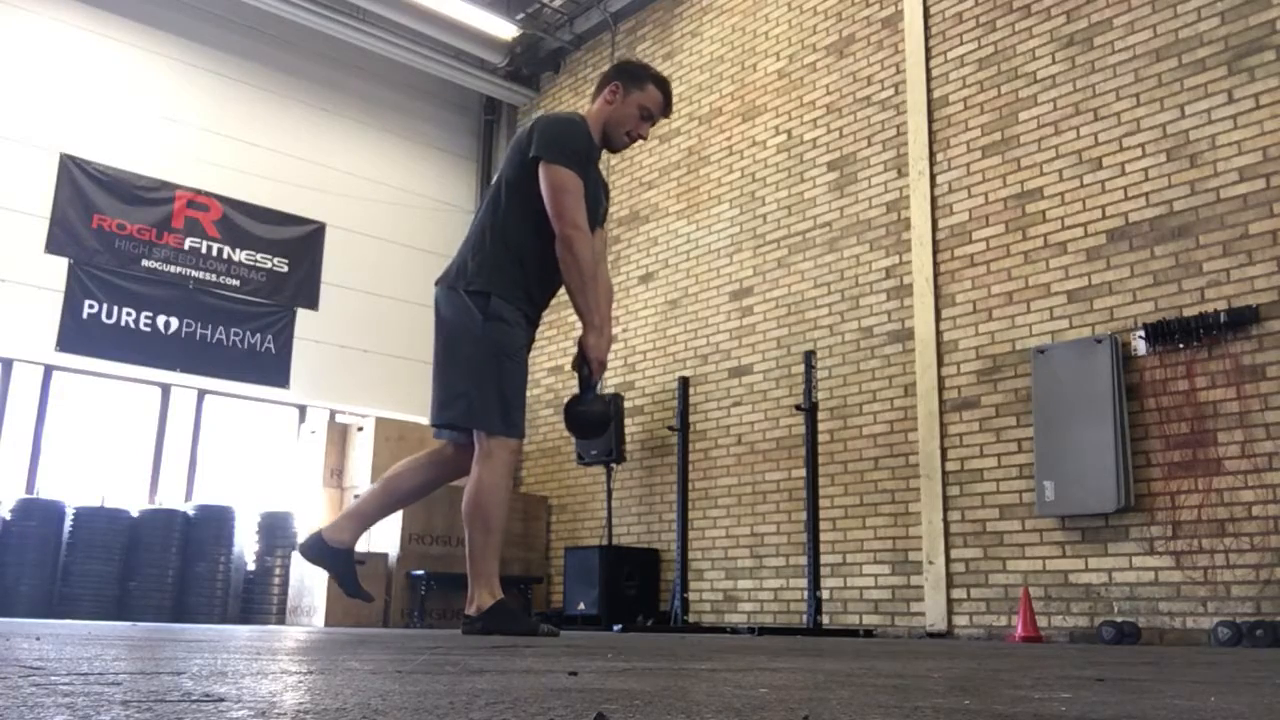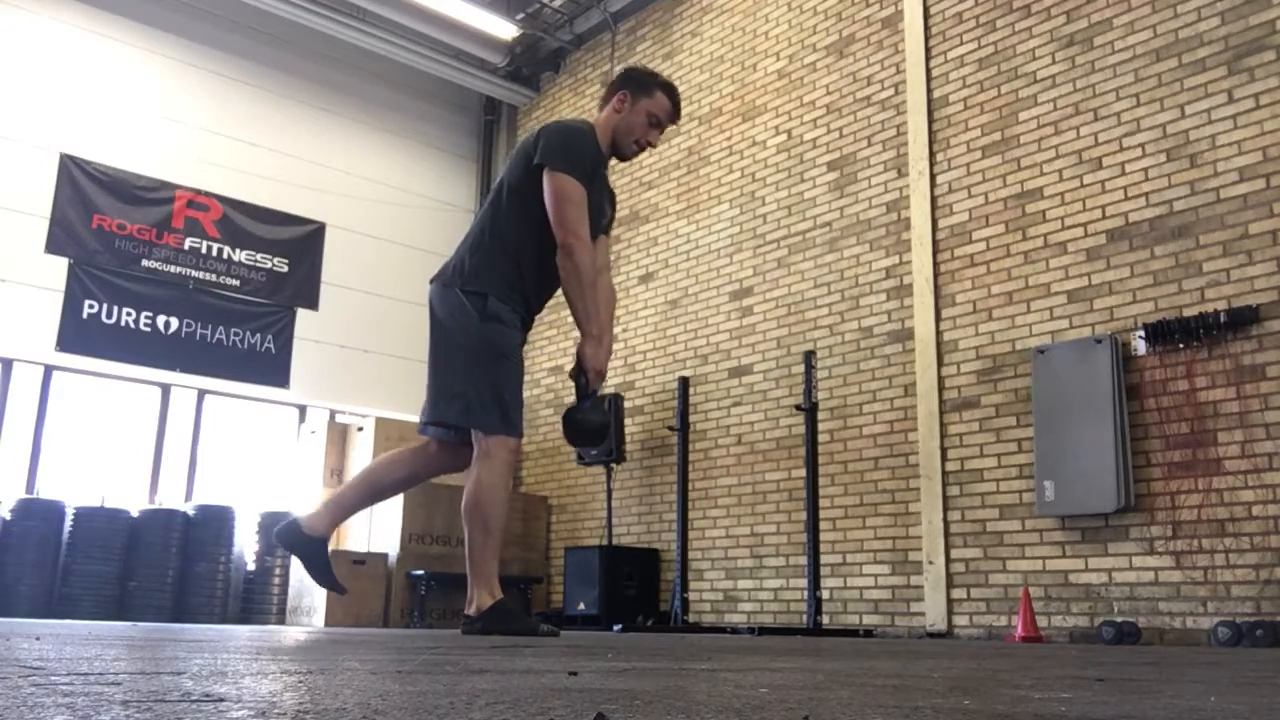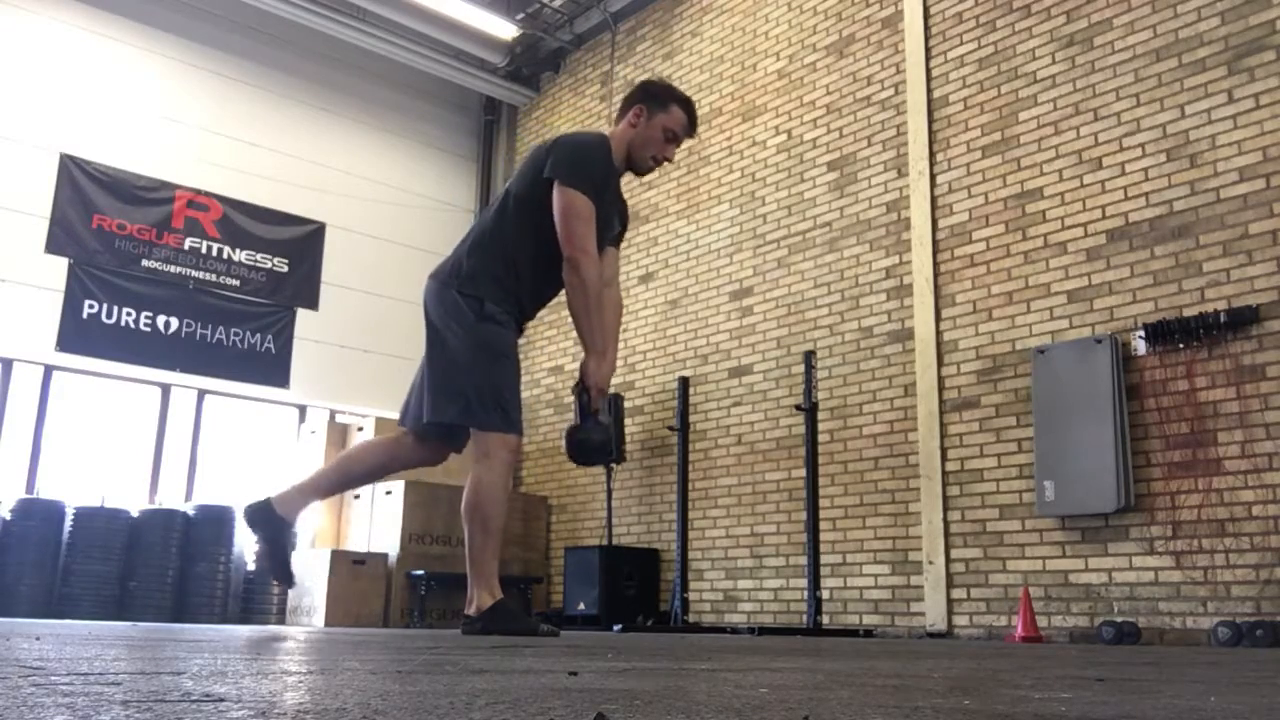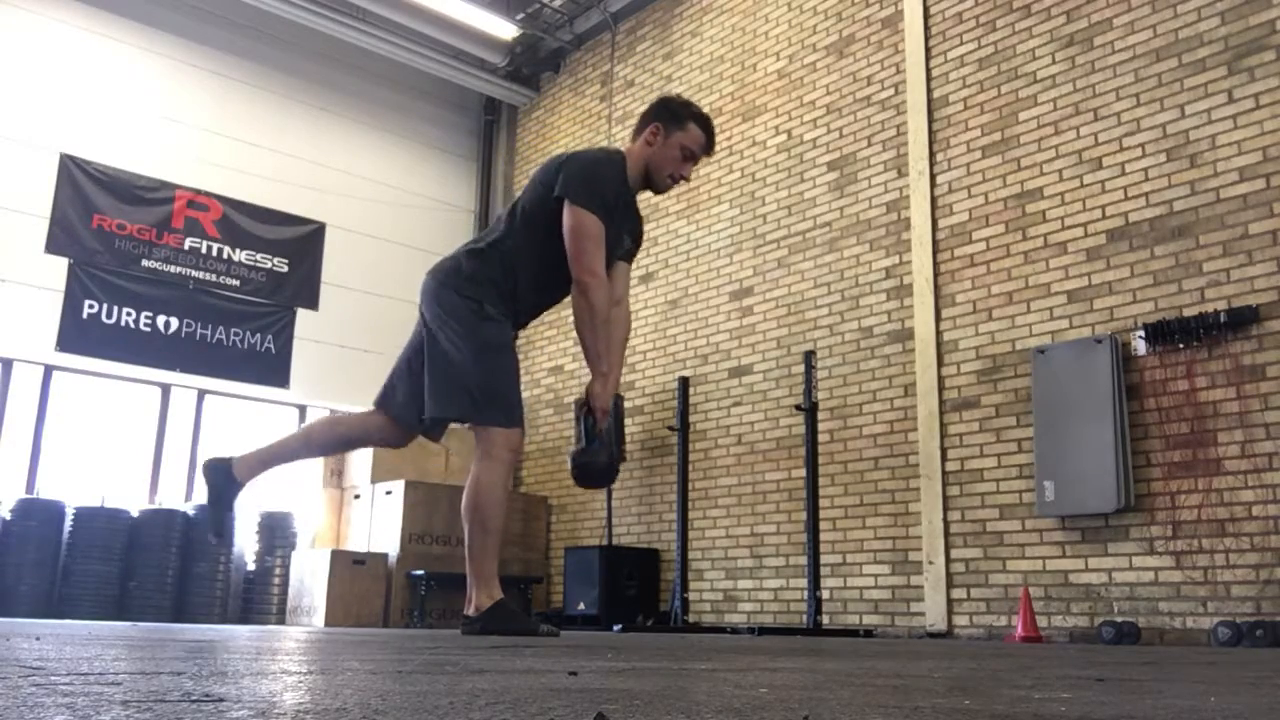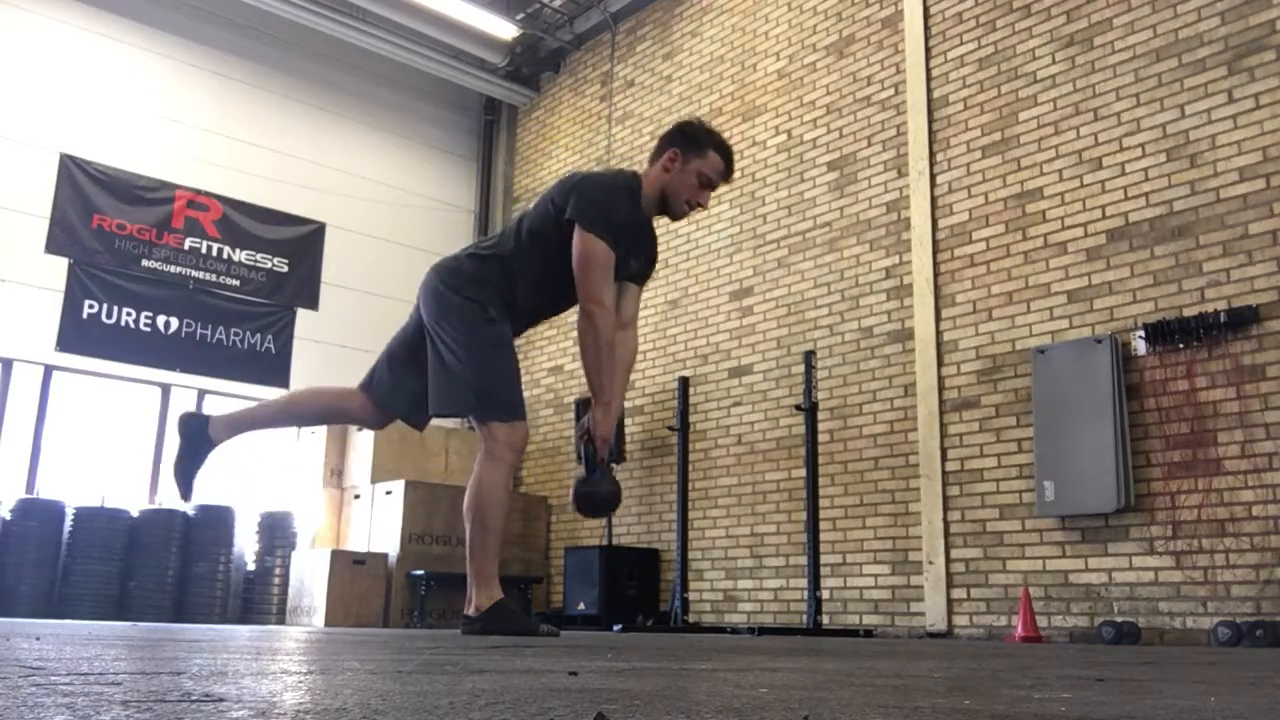
dt=0.3s
person 1, frame 1
left shoulder: (594, 180)
right shoulder: (562, 133)
left elbow: (596, 267)
right elbow: (569, 237)
left wrist: (604, 335)
right wrist: (592, 331)
left hip: (497, 308)
right hip: (484, 298)
left knee: (466, 448)
right knee: (498, 445)
left ankle: (336, 535)
right ankle: (485, 603)
person 1, frame 2
left shoulder: (602, 189)
right shoulder: (568, 140)
left elbow: (599, 275)
right elbow: (570, 246)
left wrist: (603, 346)
right wrist: (590, 339)
left hip: (489, 308)
right hip: (478, 298)
left knee: (452, 446)
right knee: (497, 444)
left ankle: (314, 525)
right ankle: (484, 603)
person 1, frame 3
left shoulder: (614, 204)
right shoulder: (579, 153)
left elbow: (606, 287)
right elbow: (577, 262)
left wrist: (607, 363)
right wrist: (595, 358)
left hip: (478, 306)
right hip: (472, 296)
left knee: (426, 443)
right knee: (499, 443)
left ankle: (279, 507)
right ankle: (485, 603)
person 1, frame 4
left shoulder: (629, 221)
right shoulder: (592, 171)
left elbow: (616, 306)
right elbow: (586, 283)
left wrist: (610, 384)
right wrist: (598, 378)
left hip: (470, 305)
right hip: (469, 295)
left knee: (392, 426)
right knee: (501, 441)
left ankle: (237, 470)
right ankle: (484, 603)
person 1, frame 5
left shoulder: (644, 243)
right shoulder: (604, 196)
left elbow: (623, 329)
right elbow: (594, 309)
left wrist: (611, 408)
right wrist: (602, 409)
left hip: (459, 301)
right hip: (465, 294)
left knee: (369, 407)
right knee: (506, 438)
left ankle: (211, 429)
right ankle: (484, 602)
